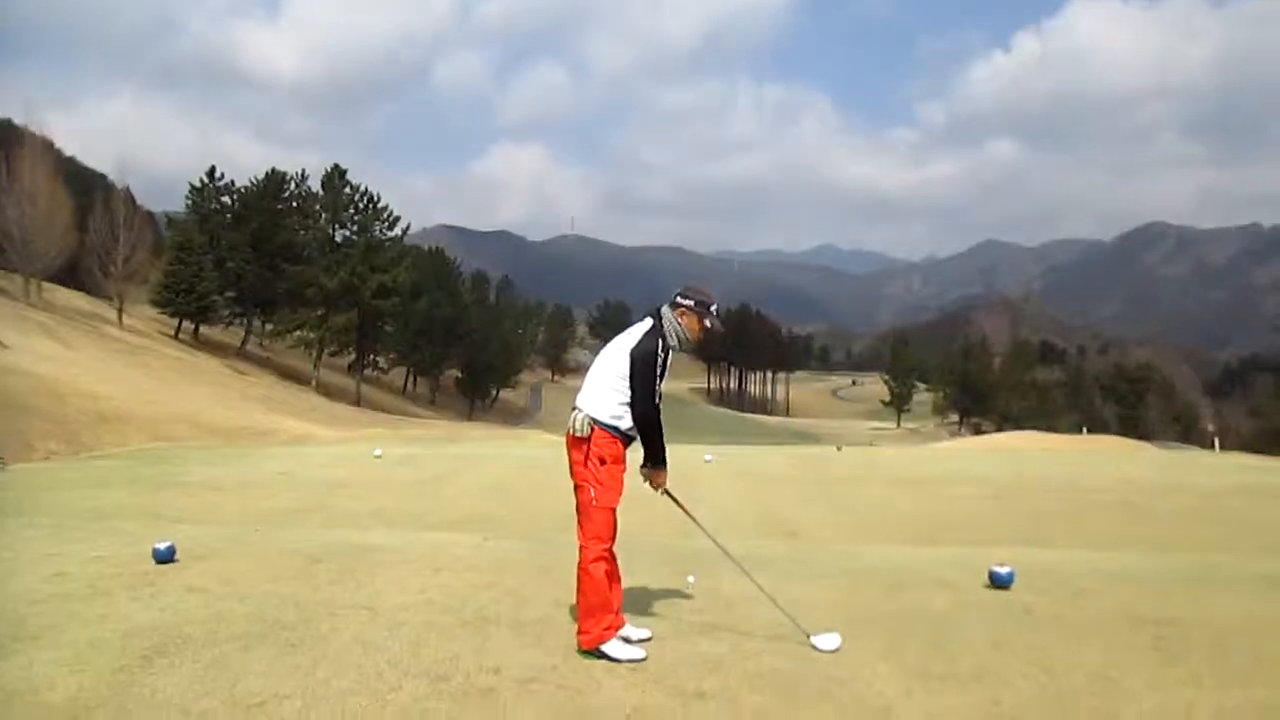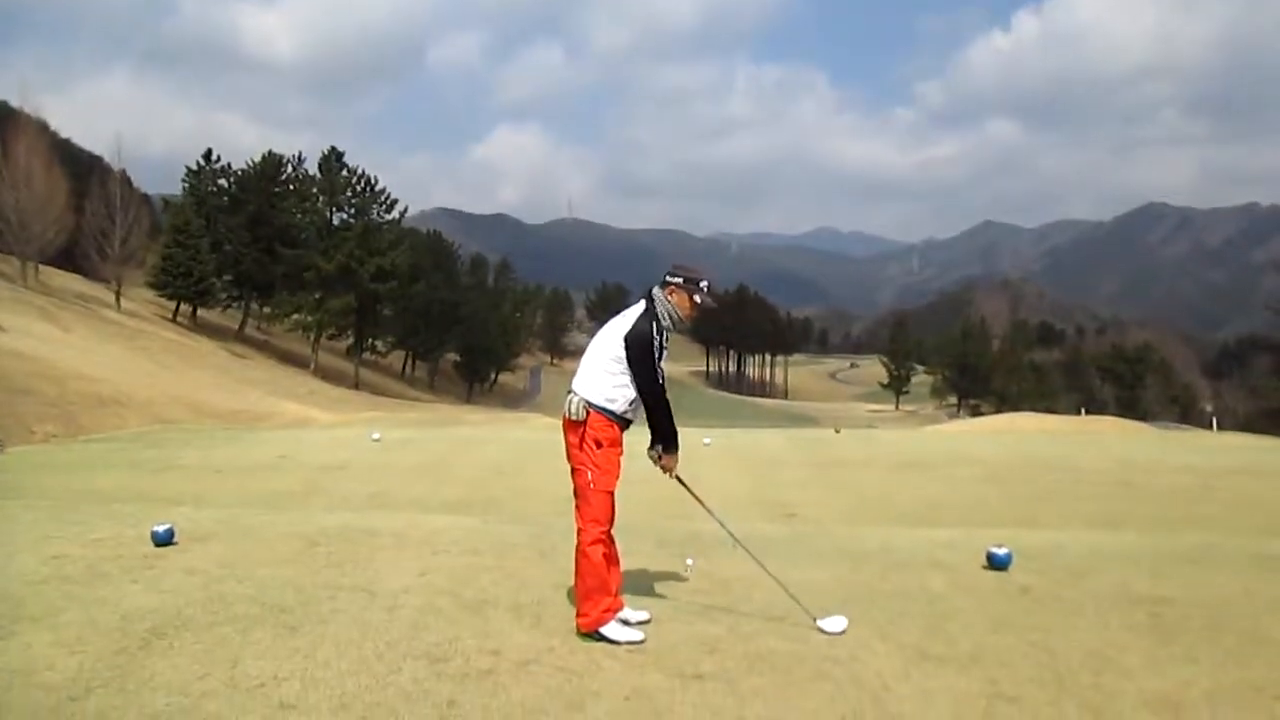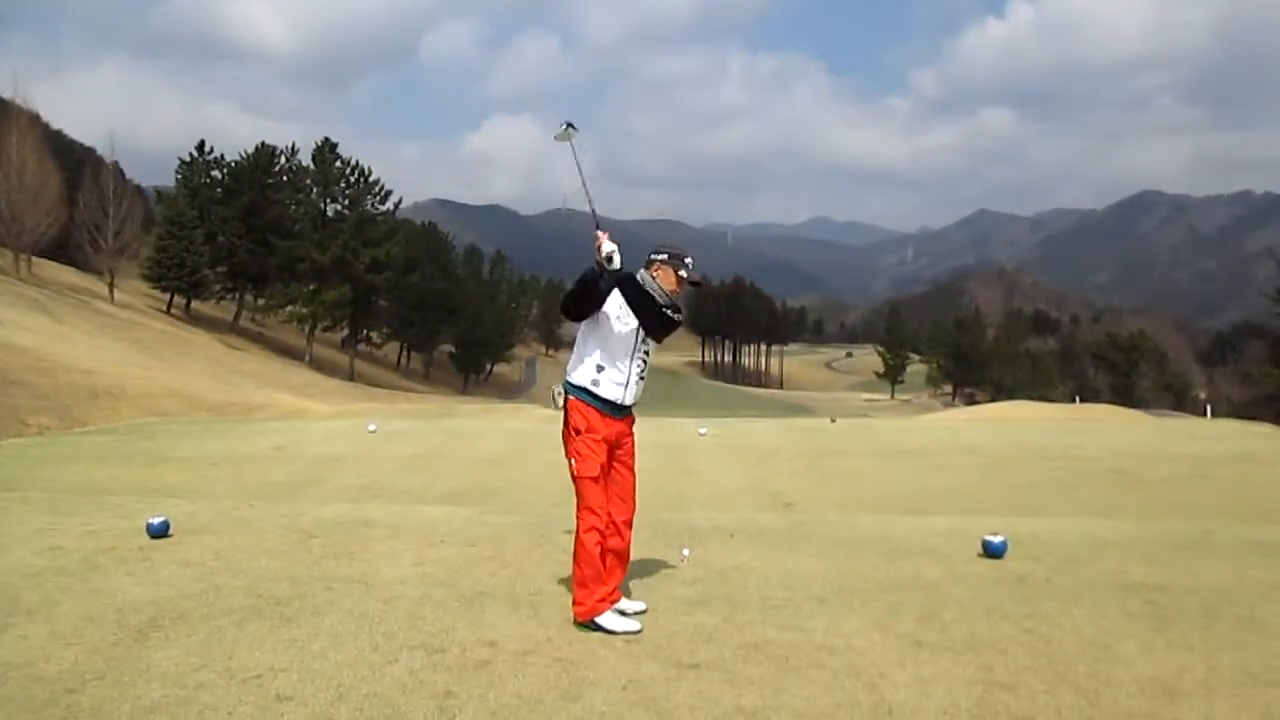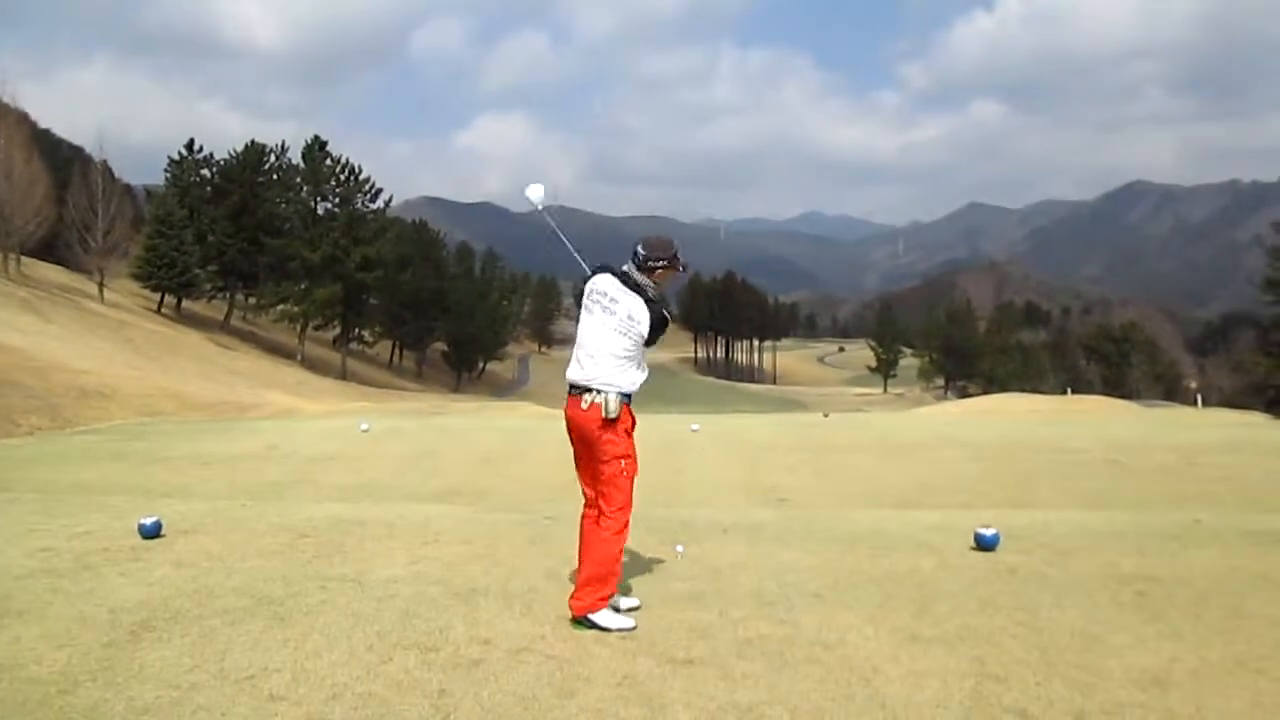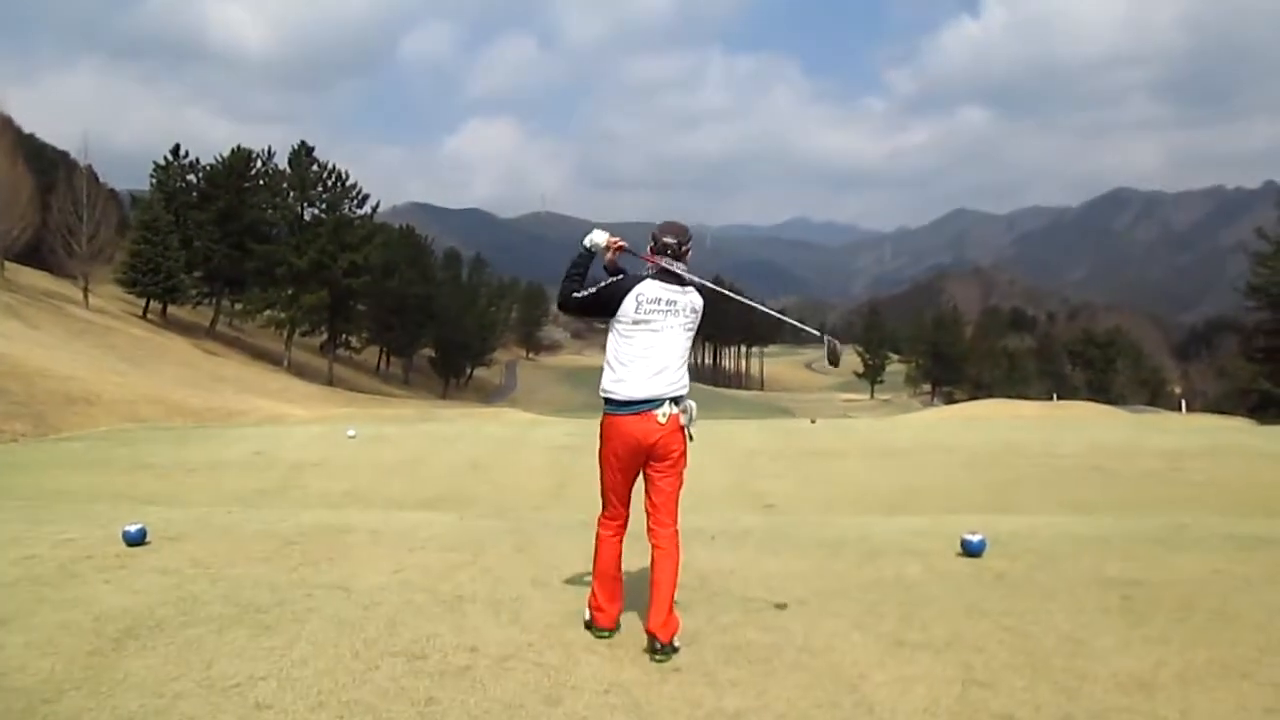
dt=0.7s
person 1, frame 1
left shoulder: (653, 337)
right shoulder: (651, 344)
left elbow: (646, 407)
right elbow: (644, 410)
left wrist: (651, 459)
right wrist: (657, 463)
left hip: (605, 441)
right hip: (597, 441)
left knee: (604, 536)
right knee: (596, 538)
left ankle: (610, 621)
right ankle: (597, 633)
person 1, frame 2
left shoulder: (653, 325)
right shoulder: (644, 328)
left elbow: (652, 391)
right elbow: (652, 393)
left wrist: (658, 441)
right wrist: (670, 446)
left hip: (604, 426)
right hip: (593, 424)
left knee: (603, 520)
right knee: (594, 521)
left ankle: (608, 603)
right ankle: (595, 617)
person 1, frame 3
left shoulder: (668, 314)
right shoulder: (606, 287)
left elbow: (647, 311)
right elbow: (571, 309)
left wrist: (617, 268)
right wrist: (600, 268)
left hip: (621, 419)
right hip: (586, 413)
left knee: (621, 512)
right knee: (594, 513)
left ankle: (609, 594)
right ankle: (590, 607)
person 1, frame 4
left shoulder: (599, 280)
right shoulder: (653, 314)
left hip: (577, 404)
right hip: (607, 412)
left knee: (596, 503)
right knee: (616, 509)
left ankle: (598, 591)
right ankle: (588, 603)
person 1, frame 5
left shoulder: (627, 290)
right shoulder: (695, 300)
left elbow: (567, 300)
left wrist: (591, 249)
right wrist: (614, 267)
left hip: (622, 420)
right hip: (669, 421)
left knee: (612, 518)
right knee: (664, 528)
left ankle: (603, 613)
right ankle: (662, 633)
